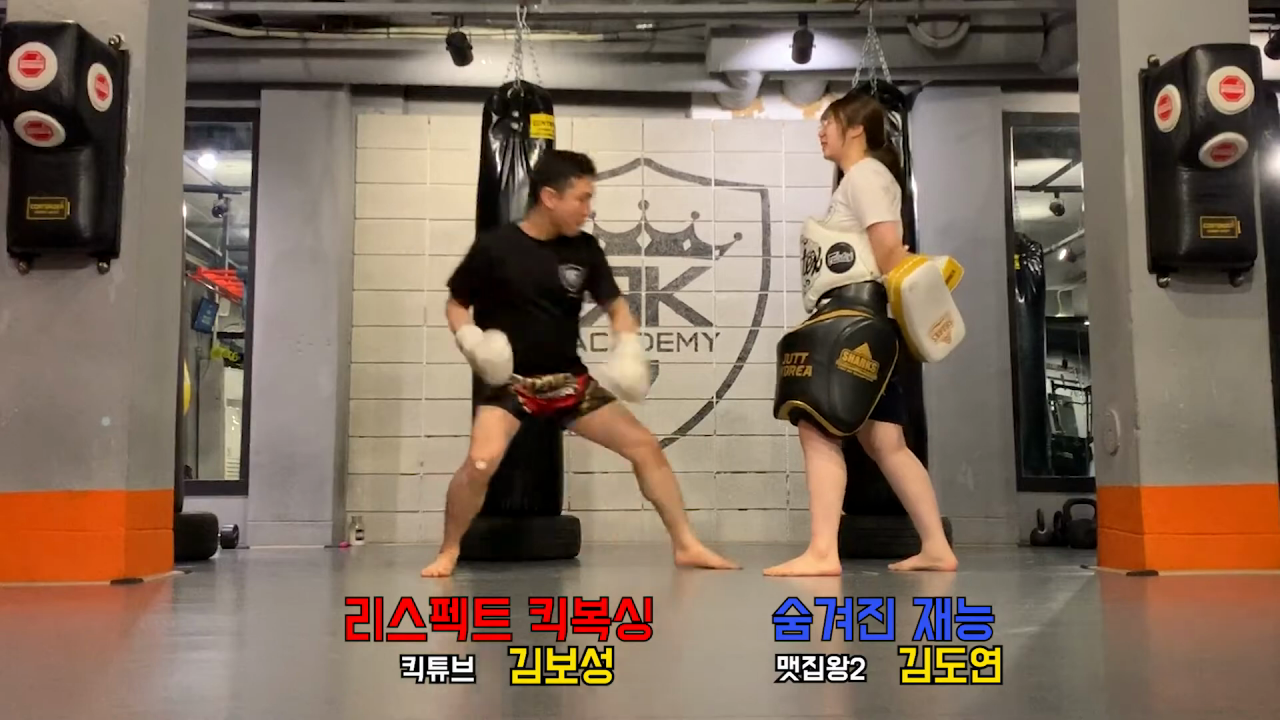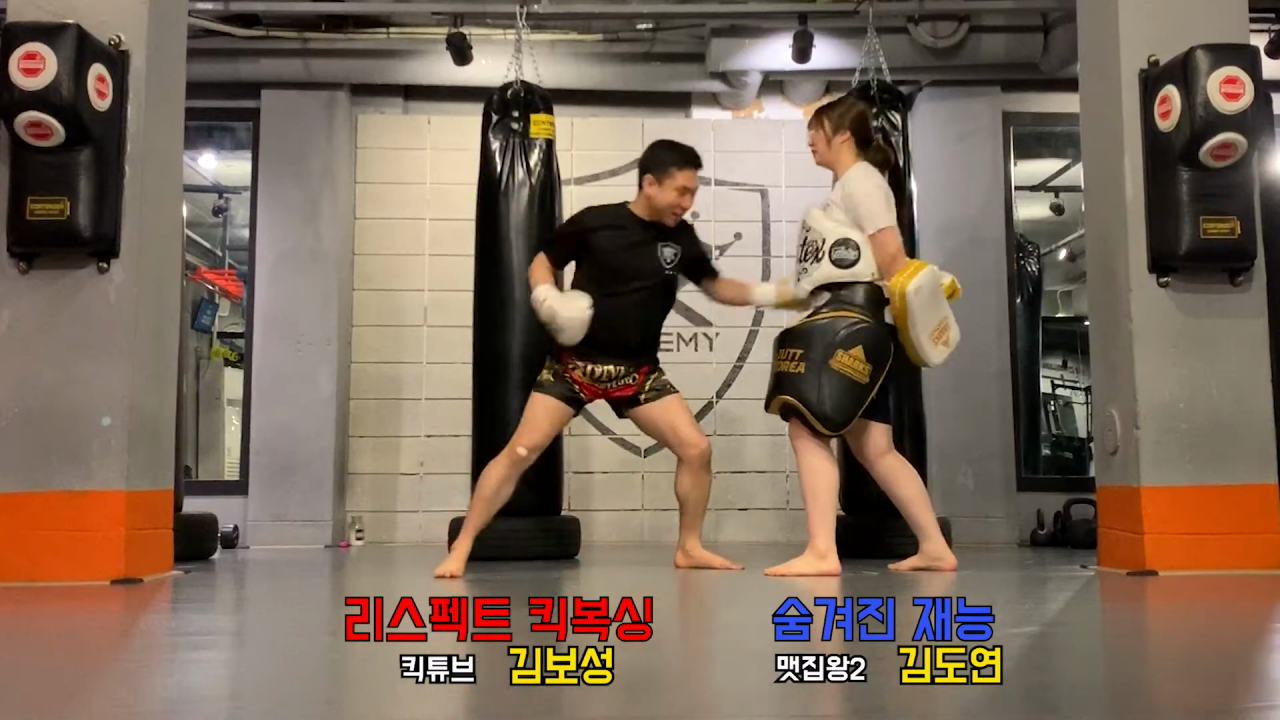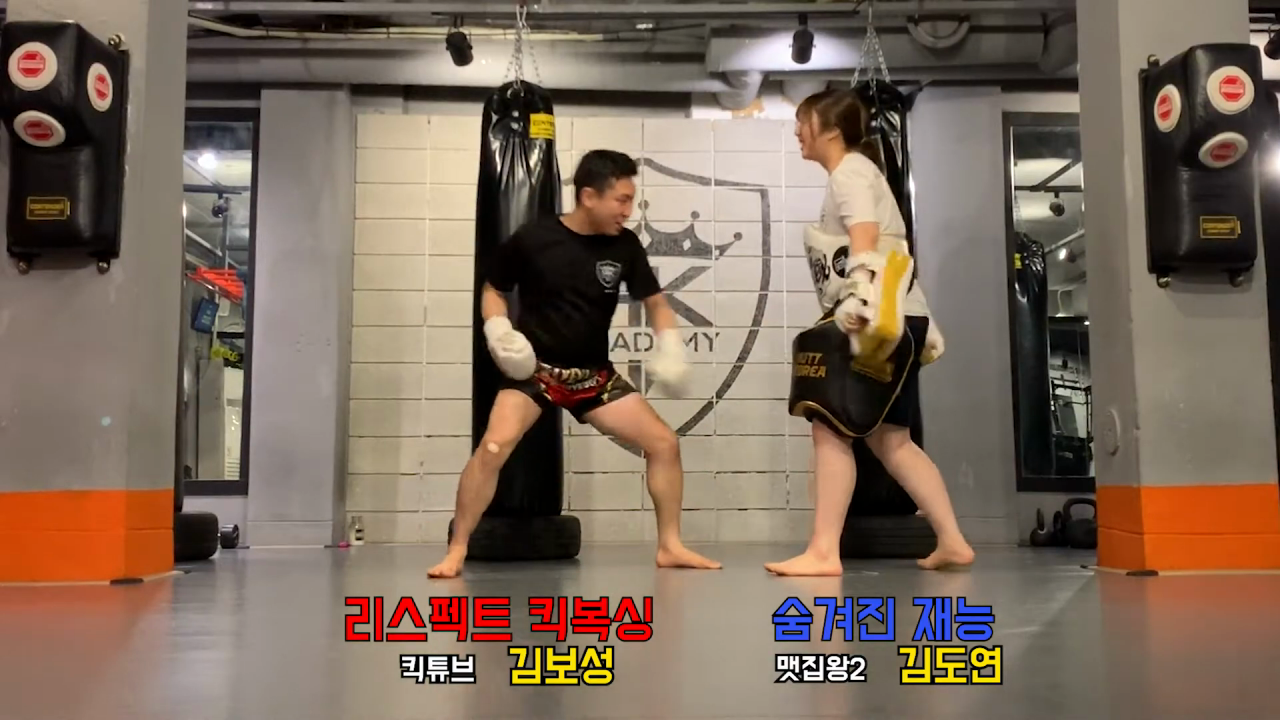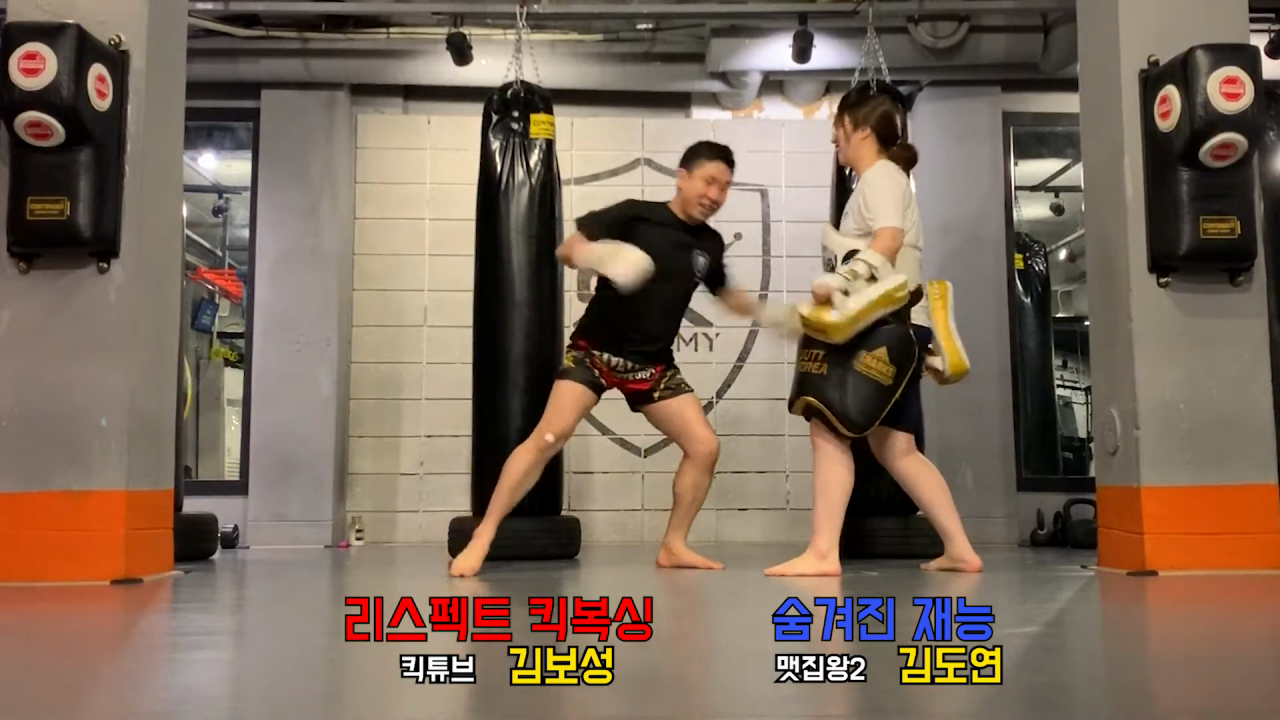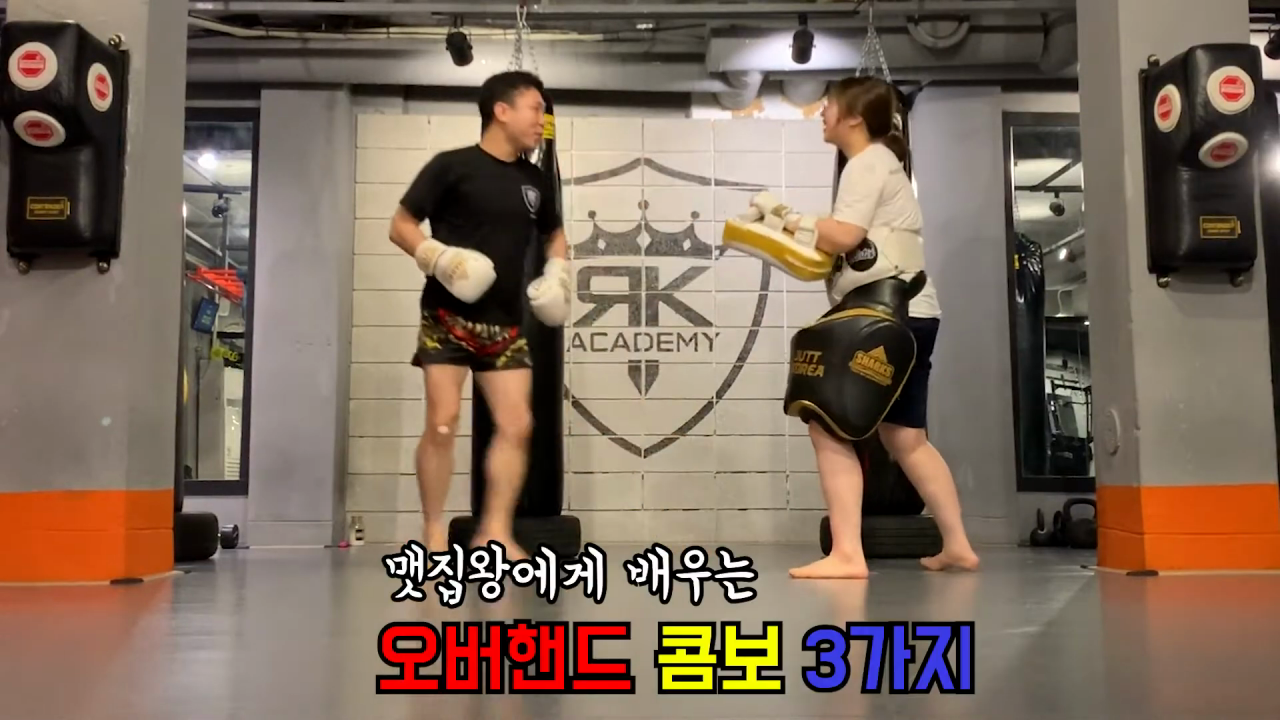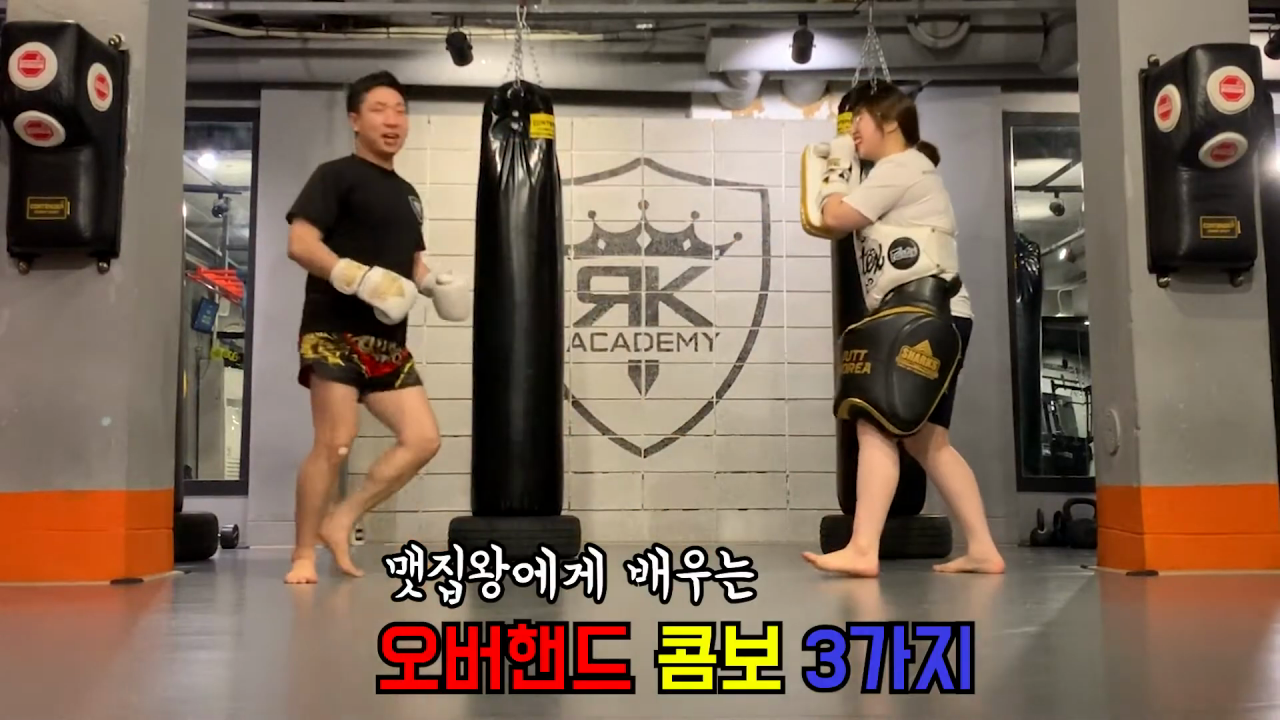
dt=0.7s
person 1, frame 1
left shoulder: (864, 175)
right shoulder: (862, 178)
left elbow: (889, 245)
right elbow: (889, 250)
left knee: (817, 428)
right knee: (884, 442)
left ankle: (822, 552)
right ankle: (936, 548)
person 1, frame 2
left shoulder: (859, 180)
right shoulder: (853, 185)
left elbow: (891, 252)
left hip: (849, 321)
right hip: (840, 324)
left knee: (806, 427)
right knee: (873, 447)
left ankle: (821, 552)
right ankle: (935, 547)
person 1, frame 3
left shoulder: (849, 175)
right shoulder: (855, 173)
left elbow: (865, 240)
left wrist: (855, 298)
right wrist: (923, 332)
left hip: (885, 320)
right hip: (891, 321)
left knee: (831, 428)
right knee: (891, 441)
left ankle: (823, 552)
right ankle: (952, 541)
person 1, frame 4
left shoulder: (881, 177)
right shoulder: (877, 182)
left elbow: (887, 243)
left wrist: (841, 280)
left knee: (830, 428)
right knee: (895, 448)
left ankle: (823, 553)
right ankle: (959, 550)
person 1, frame 5
left shoulder: (867, 165)
right shoulder: (877, 162)
left elbow: (843, 236)
left wrist: (786, 220)
right hip: (901, 317)
left knee: (829, 427)
right knee: (905, 439)
left ankle: (846, 555)
right ankle: (956, 546)
person 1, frame 6
left shoulder: (899, 167)
right shoulder: (907, 173)
left elbow: (835, 218)
left wrist: (837, 169)
left knee: (877, 426)
right knee: (925, 440)
left ankle: (863, 549)
right ankle: (982, 549)
person 2, frame 1
left shoulder: (585, 248)
right shoulder: (493, 248)
left elbow: (616, 305)
right elbow: (456, 305)
left wrist: (629, 348)
right wrist: (471, 339)
left hip: (567, 377)
right hip: (511, 378)
left knee: (646, 450)
right knee: (481, 461)
left ankle: (687, 545)
right ankle: (449, 550)
person 2, frame 2
left shoulder: (681, 235)
right shoulder: (593, 222)
left elbow: (717, 286)
right elbow: (541, 263)
left wrist: (769, 292)
right wrist: (548, 300)
left hip: (638, 370)
right hip: (575, 361)
left knee: (697, 449)
right knee: (522, 449)
left ankle: (690, 548)
right ankle: (461, 547)
person 2, frame 3
left shoulder: (626, 244)
right shoulder: (535, 238)
left elbow: (656, 301)
right elbow: (493, 288)
left wrist: (669, 344)
right wrist: (497, 329)
left hip: (594, 374)
right hip: (535, 367)
left knee: (664, 443)
right knee: (495, 446)
left ankle: (670, 546)
right ankle: (457, 550)
person 2, frame 4
left shoulder: (710, 243)
right shoulder: (635, 214)
left elbow: (726, 294)
right elbow: (568, 248)
left wrist: (766, 313)
right wrist: (602, 258)
left hip: (652, 363)
right hip: (596, 348)
left knee: (704, 446)
right knee: (549, 436)
left ankle: (674, 545)
right ankle: (483, 536)
person 2, frame 5
left shoulder: (534, 180)
right shoulder: (452, 166)
left elbow: (555, 235)
right elbow: (399, 227)
left wrist: (556, 274)
right wrist: (441, 260)
left hip: (505, 323)
right hip: (448, 316)
left knee: (515, 426)
right knee: (442, 425)
left ankle: (496, 530)
right ankle: (433, 535)
person 2, frame 6
left shoulder: (405, 191)
right shoulder: (336, 176)
right elbow: (299, 244)
left wrist: (432, 282)
right wrist: (360, 279)
left hip: (388, 340)
right hip: (335, 332)
left knee: (423, 441)
right knee: (335, 444)
left ankle: (339, 521)
right ankle: (304, 553)
